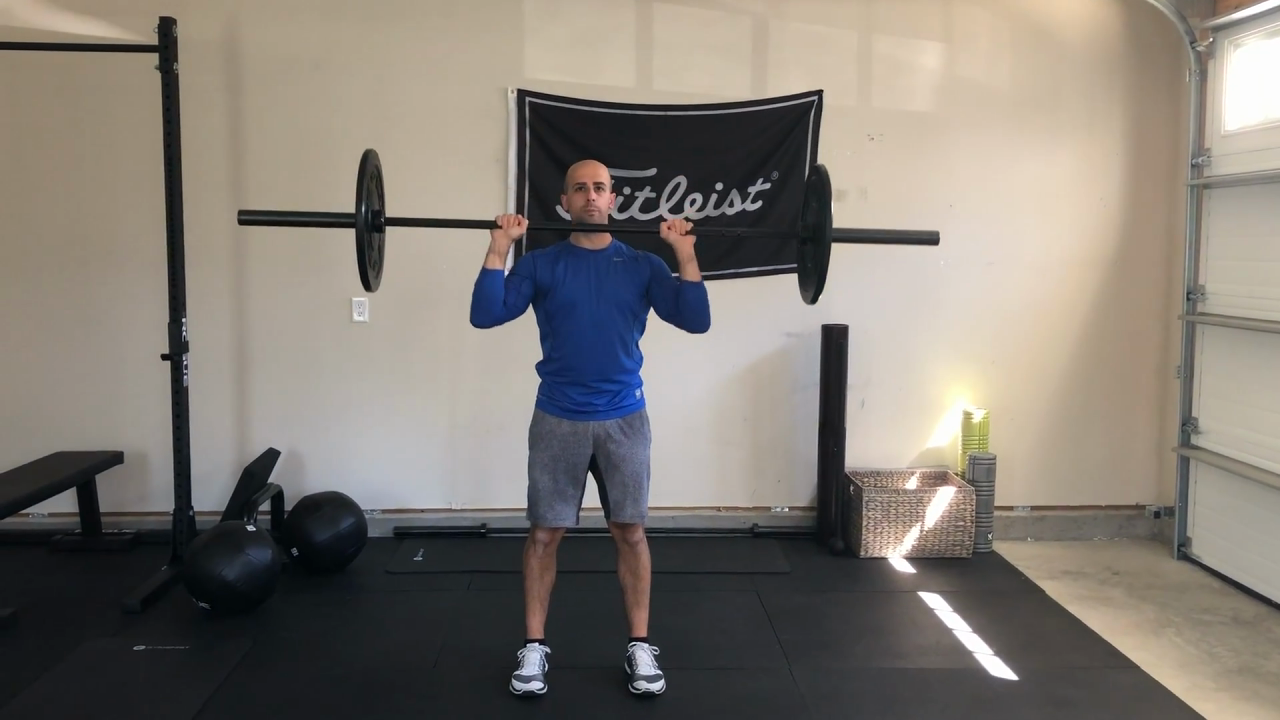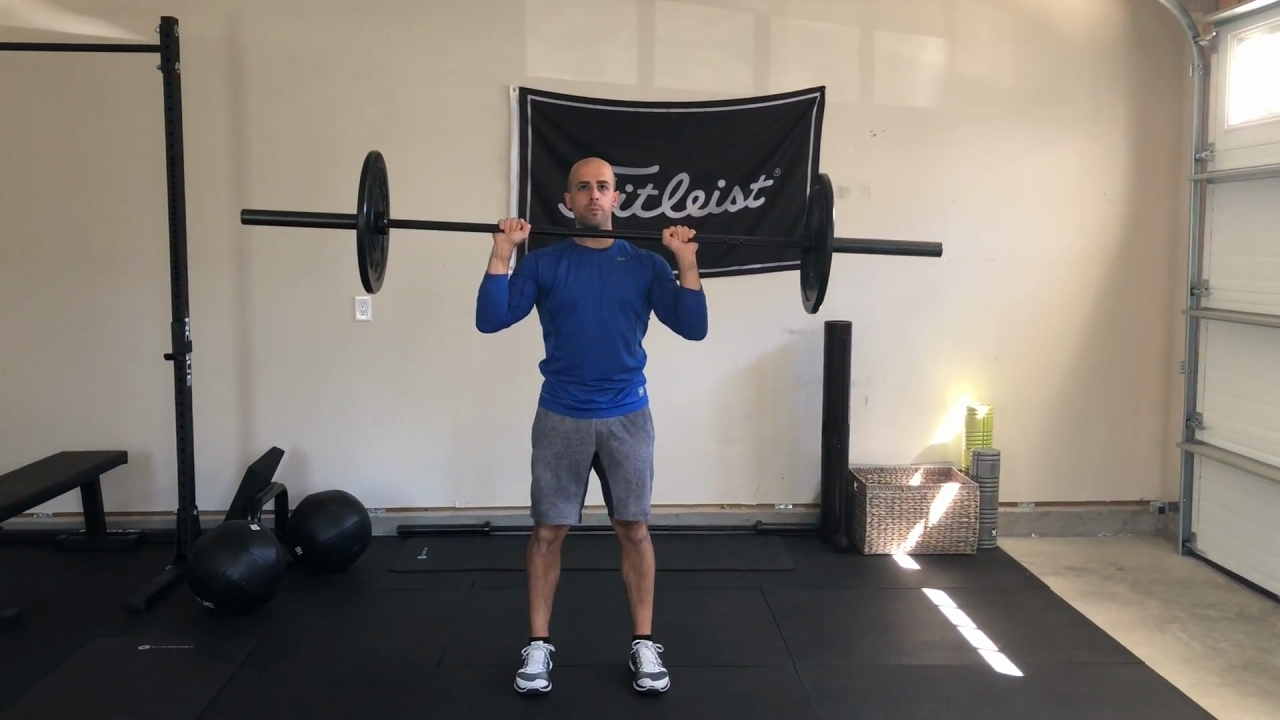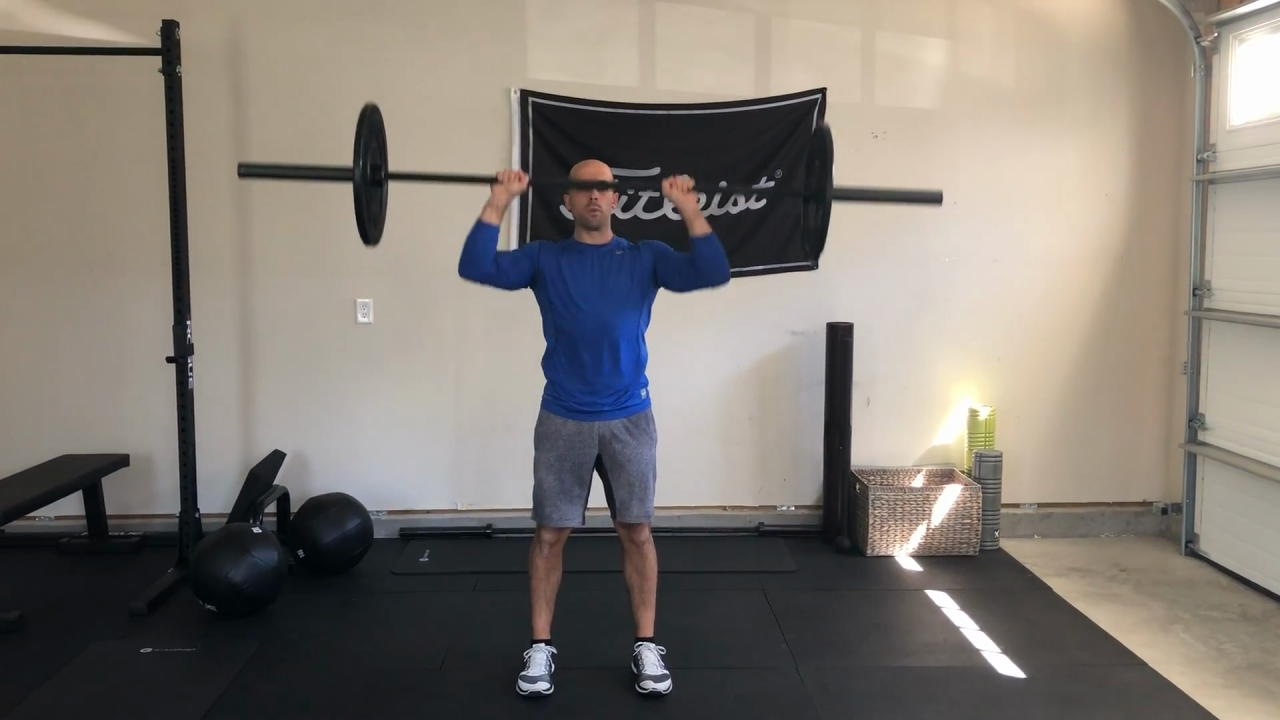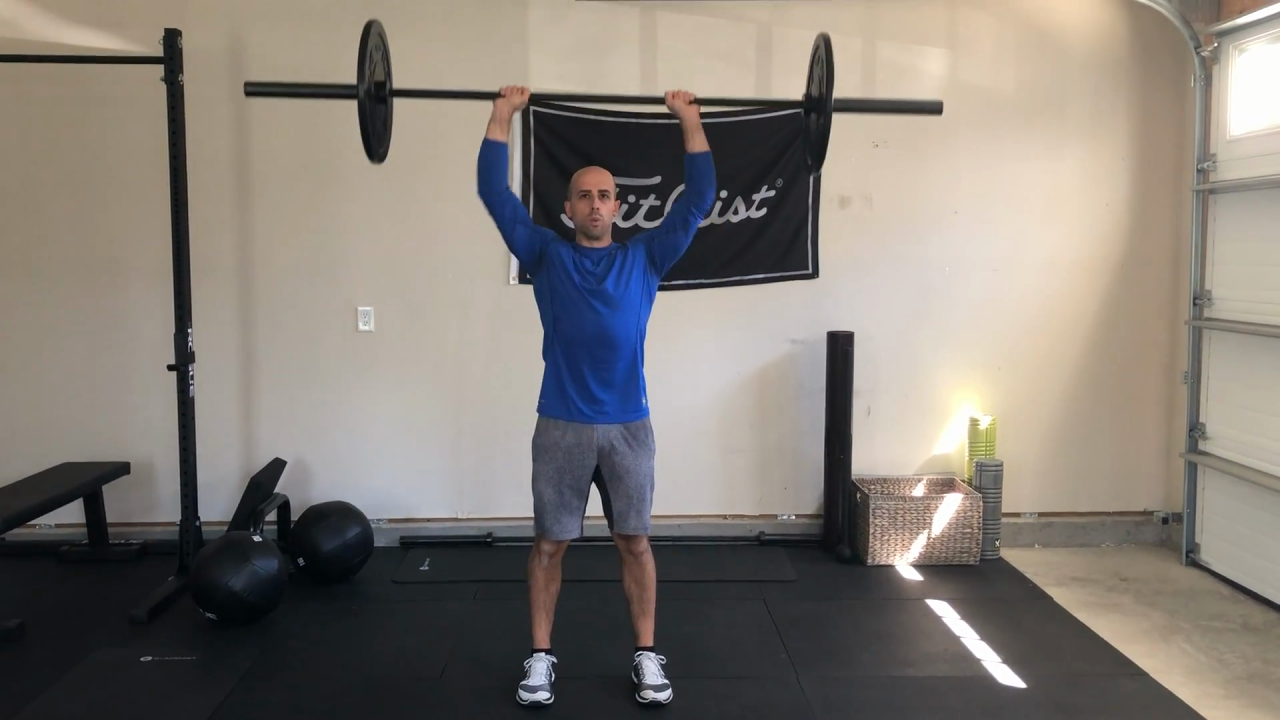
dt=0.4s
person 1, frame 1
left shoulder: (643, 265)
right shoulder: (540, 264)
left elbow: (696, 320)
right elbow: (485, 315)
left wrist: (685, 254)
right wrist: (497, 248)
left hip: (624, 418)
right hip: (556, 419)
left knee: (630, 532)
right knee: (543, 534)
left ankle: (639, 646)
right ankle: (534, 647)
person 1, frame 2
left shoulder: (646, 264)
right shoulder: (543, 263)
left elbow: (694, 328)
right elbow: (490, 320)
left wrist: (687, 262)
right wrist: (500, 254)
left hip: (627, 416)
right hip: (560, 417)
left knee: (634, 530)
right knee: (548, 531)
left ankle: (643, 644)
right ankle: (538, 645)
person 1, frame 3
left shoulder: (646, 257)
right shoulder: (544, 257)
left elbow: (713, 272)
right elbow: (475, 267)
left wrist: (690, 209)
right wrist: (499, 201)
left hip: (630, 417)
right hip: (562, 419)
left knee: (636, 530)
right knee: (550, 533)
left ankle: (645, 646)
right ankle: (540, 647)
person 1, frame 4
left shoulder: (646, 257)
right shoulder: (546, 255)
left elbow: (699, 197)
right elbow: (492, 190)
left wrist: (690, 122)
right wrist: (502, 115)
left hip: (629, 428)
right hip: (561, 429)
left knee: (634, 542)
right knee: (549, 545)
left ankle: (646, 656)
right ankle: (541, 656)
